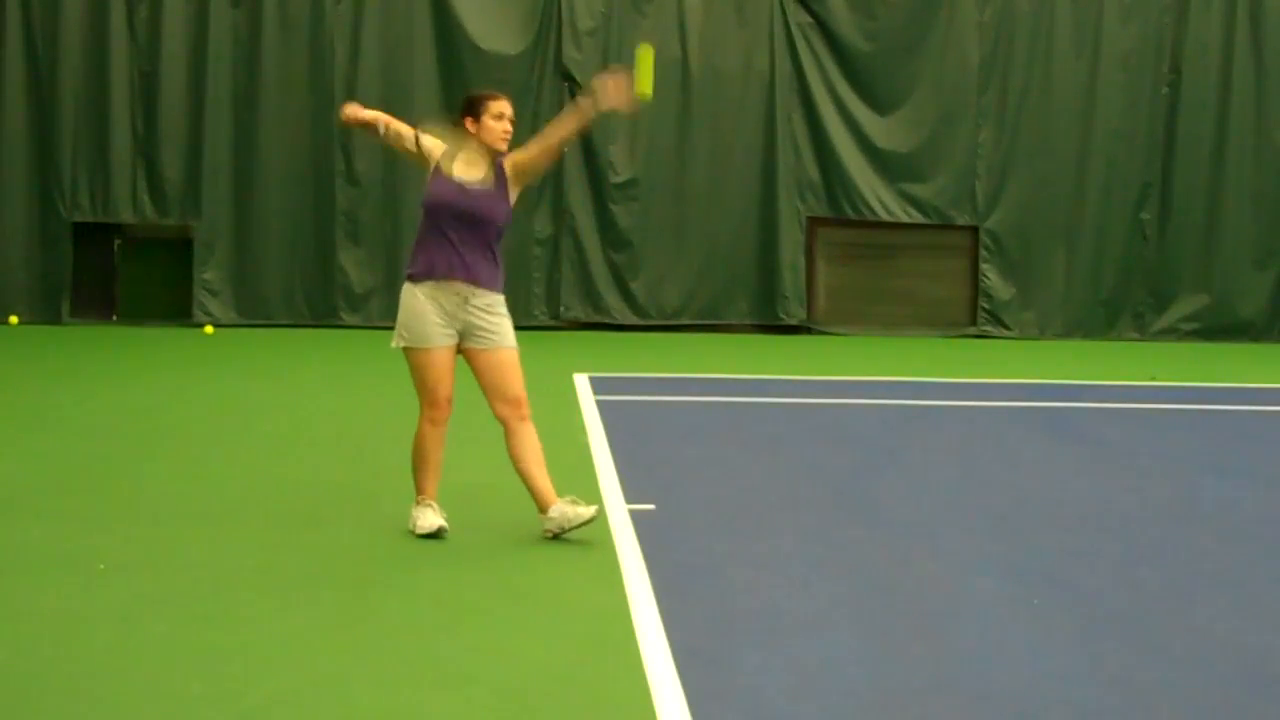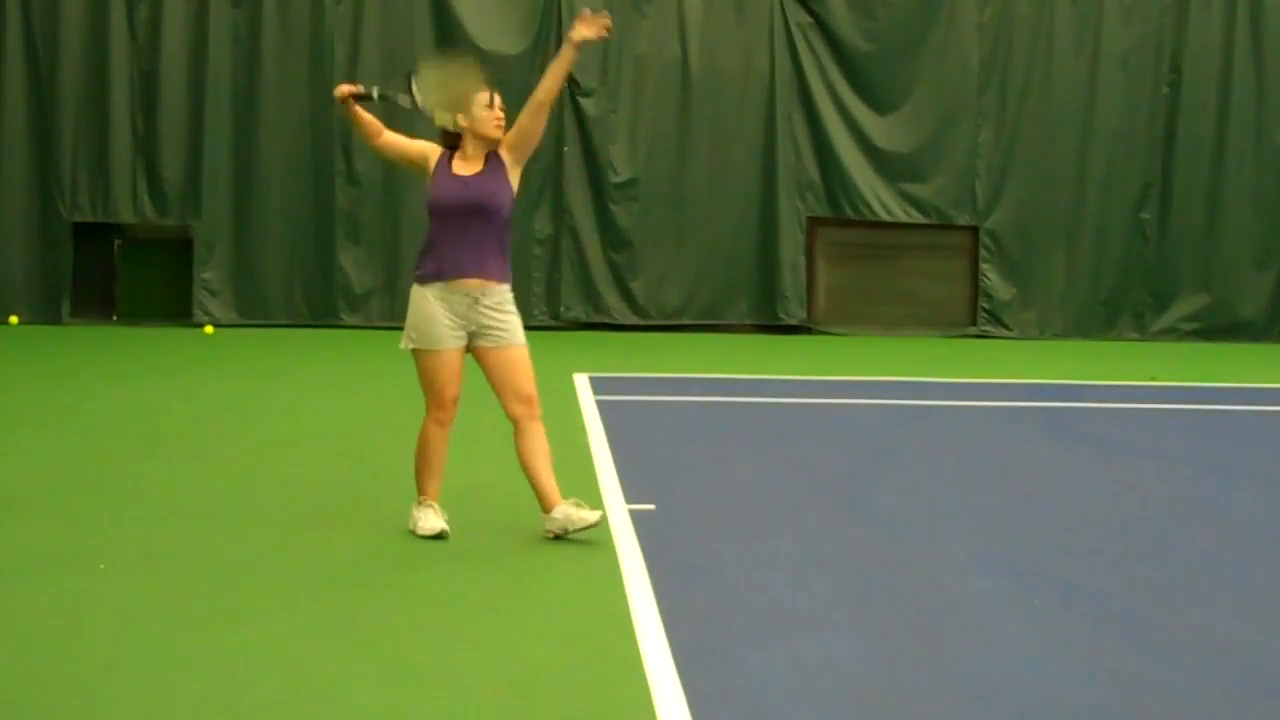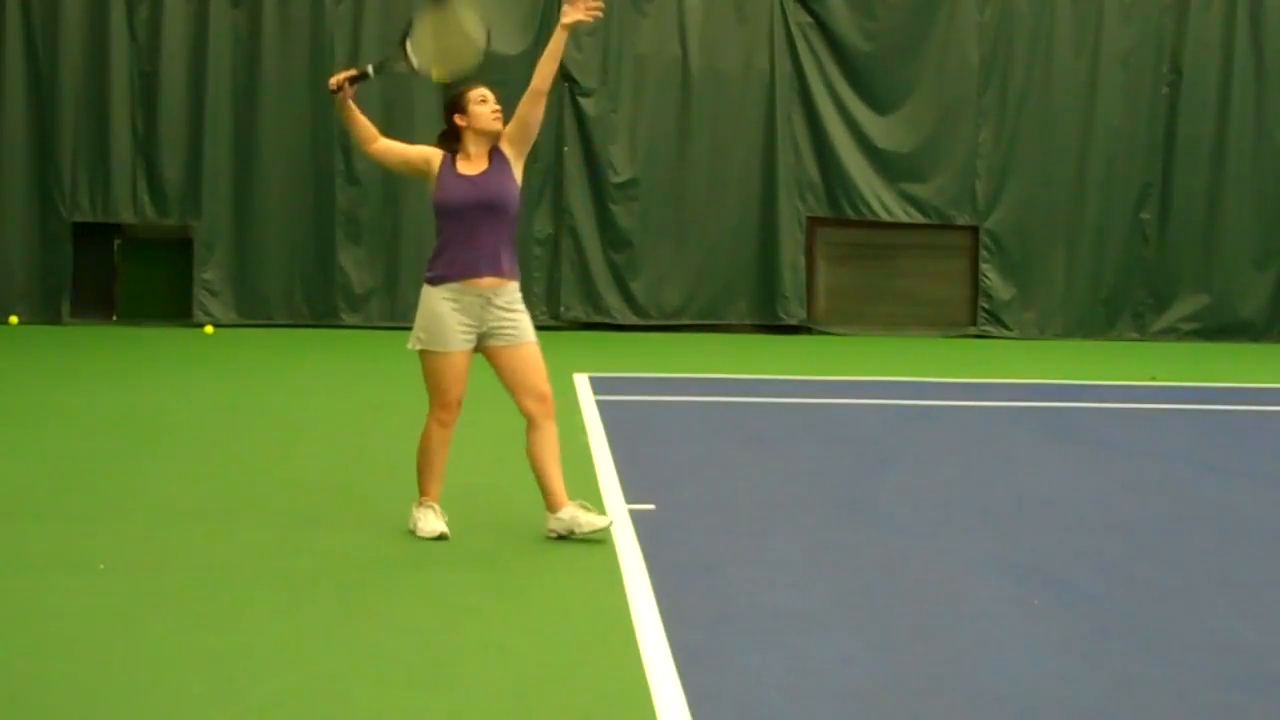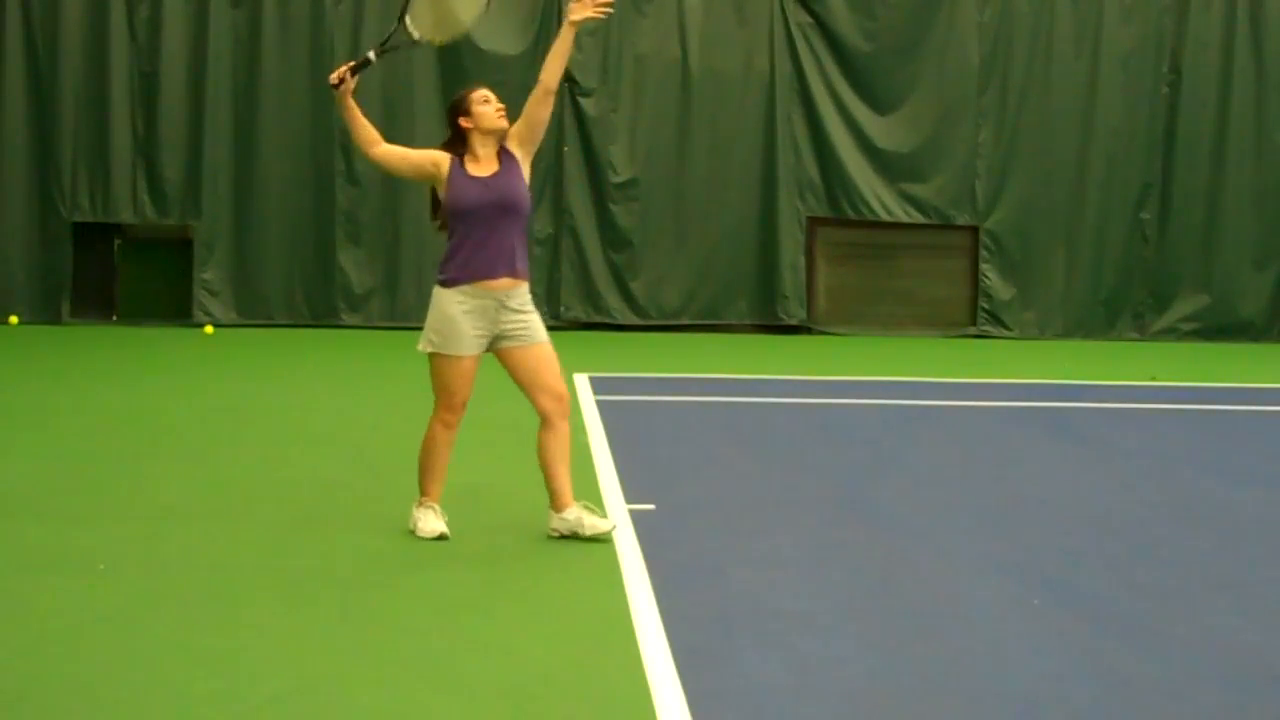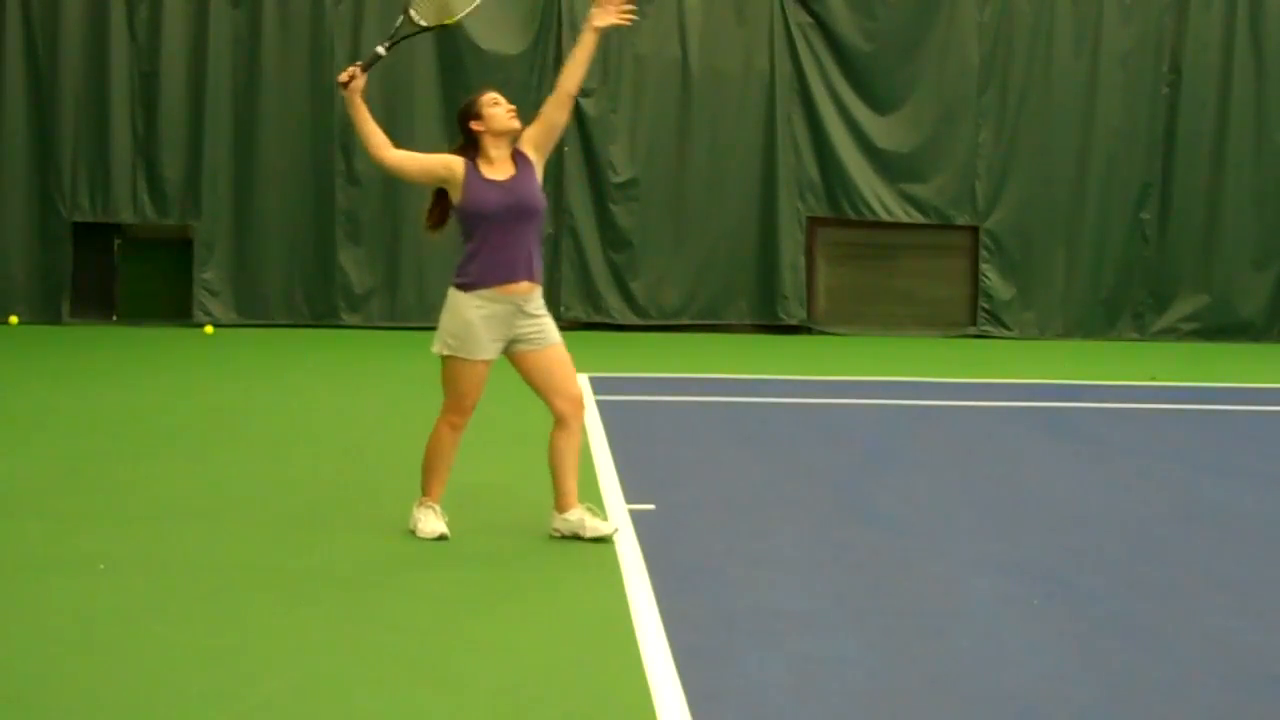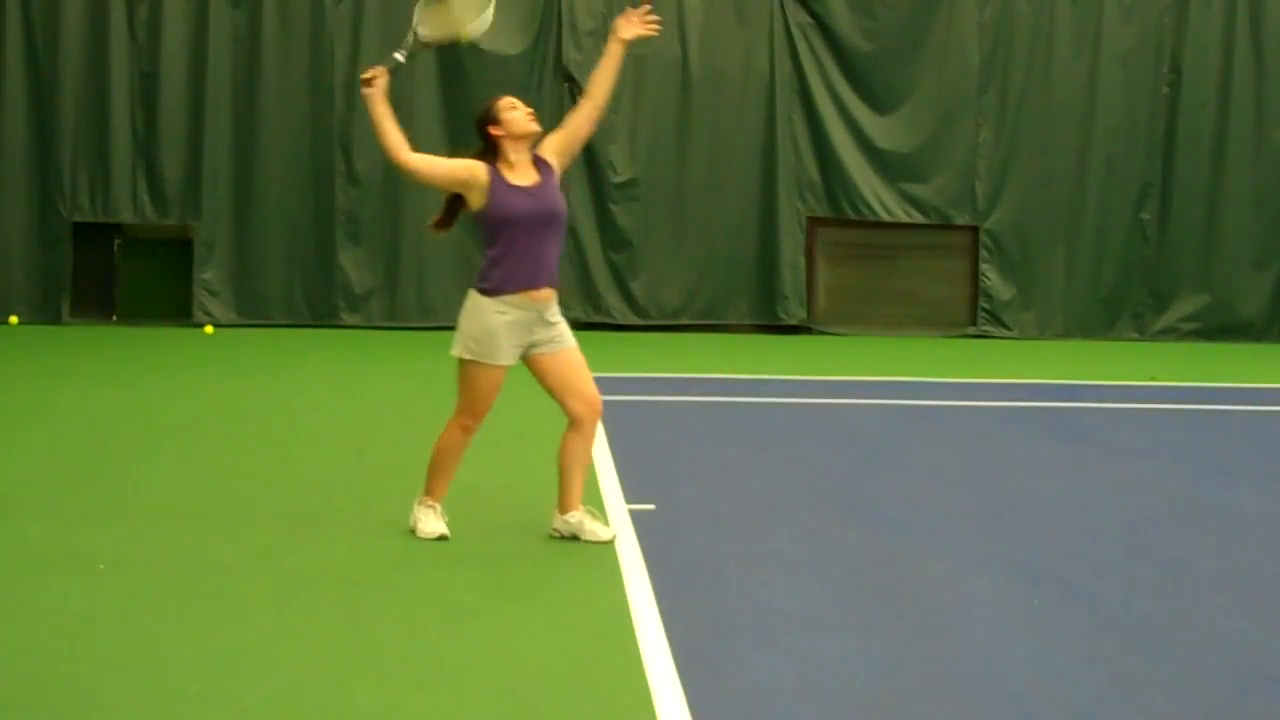
dt=0.1s
person 1, frame 1
left shoulder: (513, 172)
right shoulder: (439, 154)
left elbow: (552, 142)
right elbow: (386, 128)
left wrist: (590, 107)
right wrist: (361, 115)
left hip: (484, 304)
right hip: (428, 298)
left knee: (514, 408)
right knee: (436, 408)
left ankle: (553, 509)
right ankle: (425, 505)
person 1, frame 2
left shoulder: (509, 159)
right shoulder: (434, 158)
left elbow: (540, 102)
right elbow: (379, 136)
left wrist: (571, 47)
right wrist: (351, 104)
left hip: (494, 303)
right hip: (437, 300)
left knee: (526, 405)
right knee: (442, 409)
left ankle: (555, 510)
right ankle: (426, 505)
person 1, frame 3
left shoulder: (510, 153)
right shoulder: (436, 162)
left elbow: (539, 91)
right elbow: (373, 144)
right wrist: (345, 100)
left hip: (505, 303)
right hip: (448, 302)
left knee: (539, 405)
right knee: (445, 410)
left ankle: (560, 511)
right ankle: (426, 506)
person 1, frame 4
left shoulder: (517, 153)
right shoulder: (443, 166)
left elbow: (547, 90)
right elbow: (374, 148)
right wrist: (345, 97)
left hip: (516, 305)
right hip: (460, 304)
left knee: (555, 403)
right knee: (449, 413)
left ankle: (565, 510)
right ankle: (427, 505)
person 1, frame 5
left shoulder: (529, 156)
right shoulder: (457, 170)
left elbow: (565, 95)
right elbow: (383, 153)
right wrist: (354, 98)
left hip: (529, 310)
right hip: (474, 308)
left knee: (571, 406)
right knee: (456, 417)
left ankle: (568, 512)
right ankle: (428, 505)
person 1, frame 6
left shoulder: (549, 162)
right shoulder: (478, 175)
left elbow: (593, 106)
right elbow: (403, 157)
left wrist: (617, 43)
right wrist: (377, 98)
left hip: (546, 316)
right hip: (496, 313)
left knee: (587, 408)
right knee: (469, 419)
left ankle: (570, 513)
right ankle: (428, 504)
